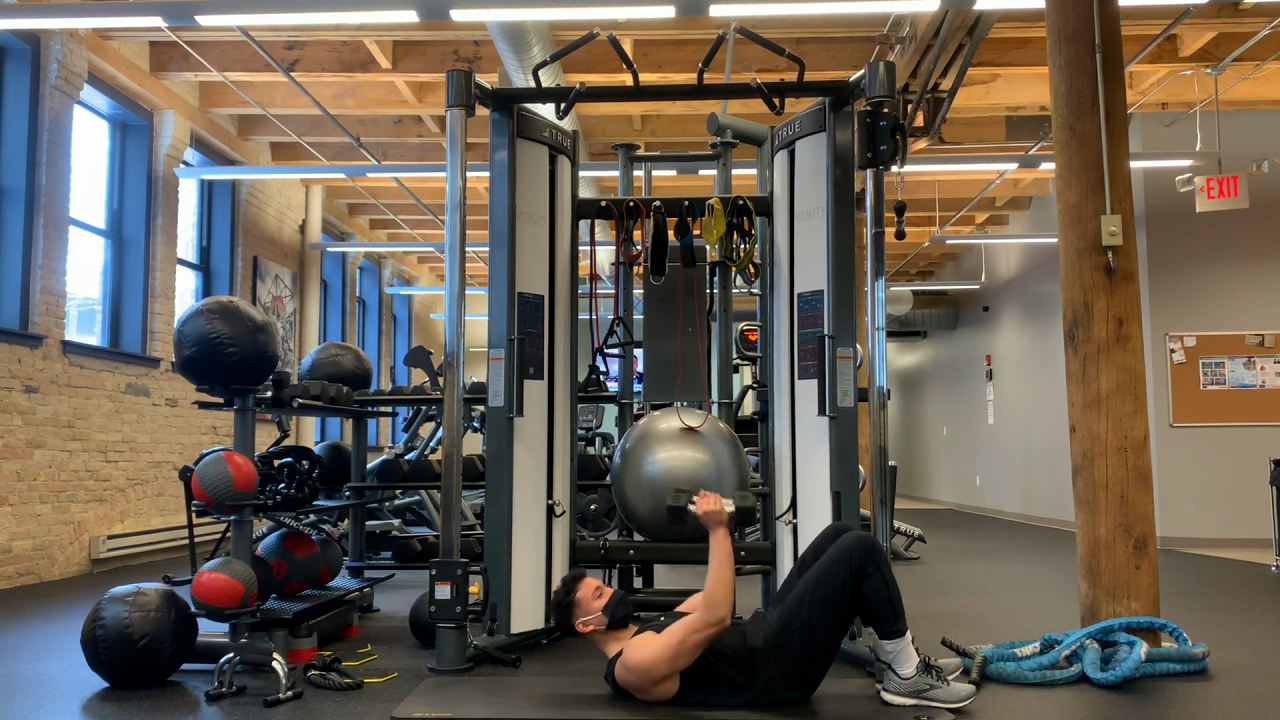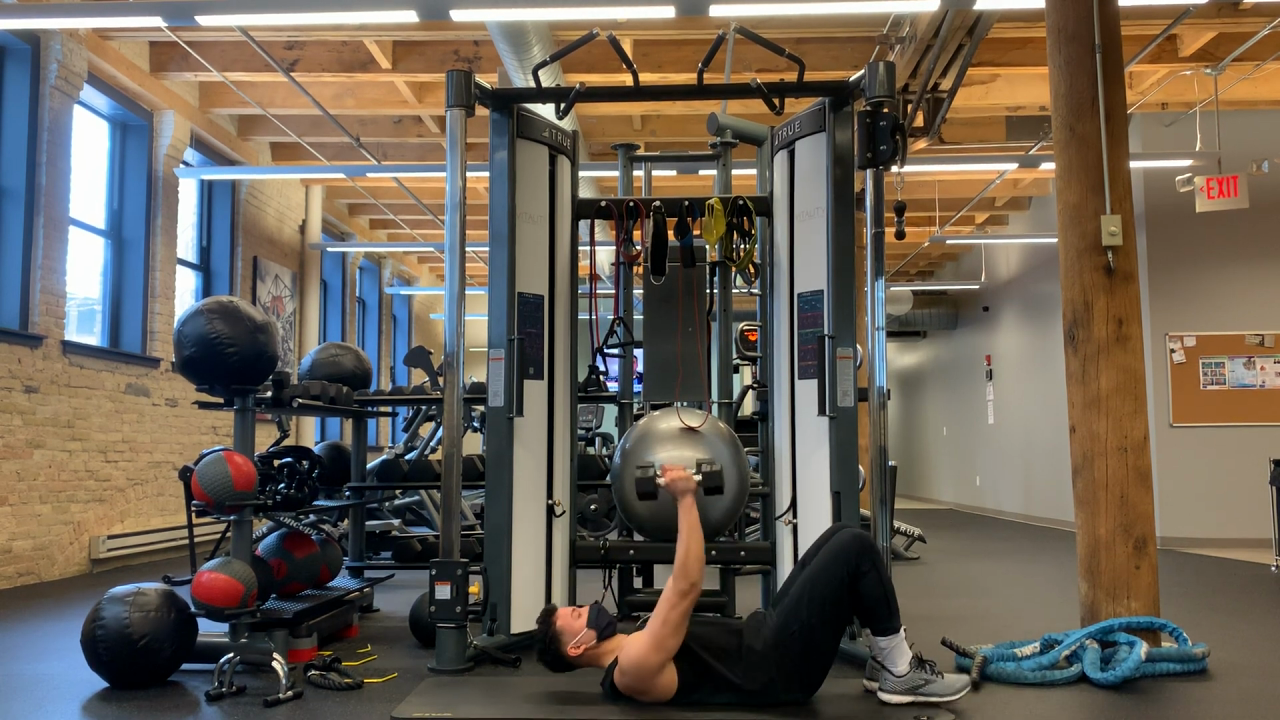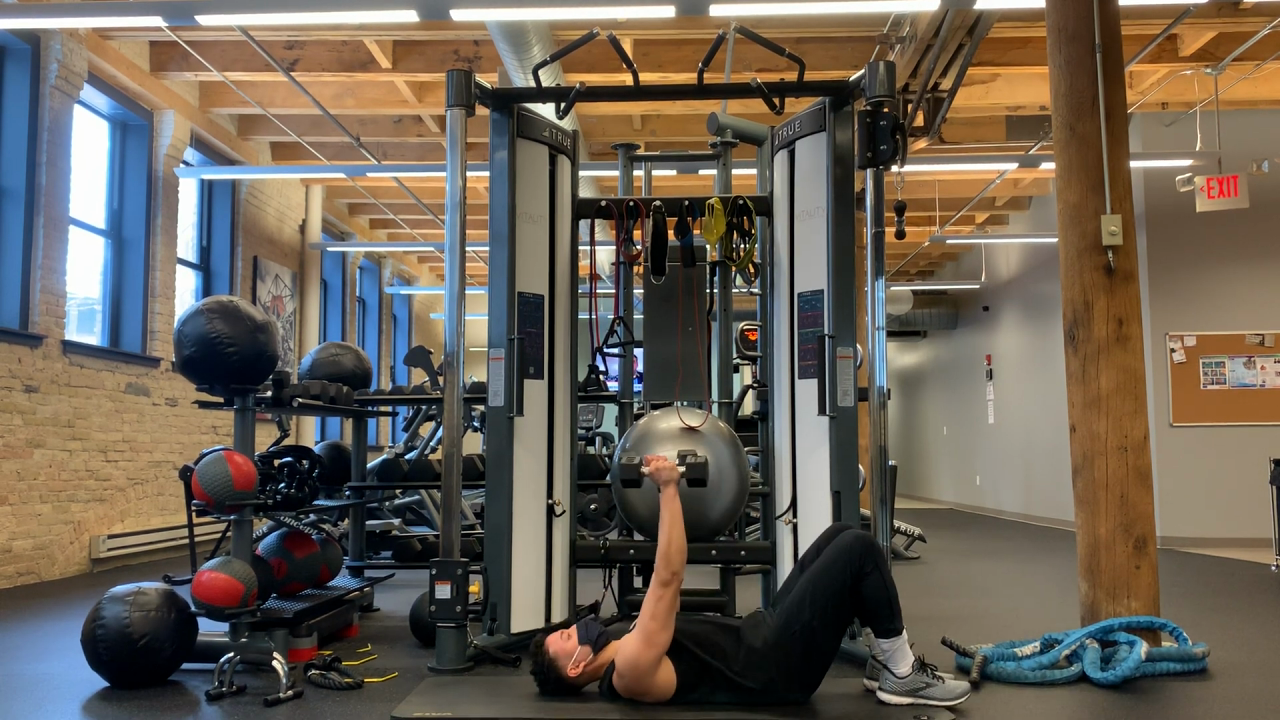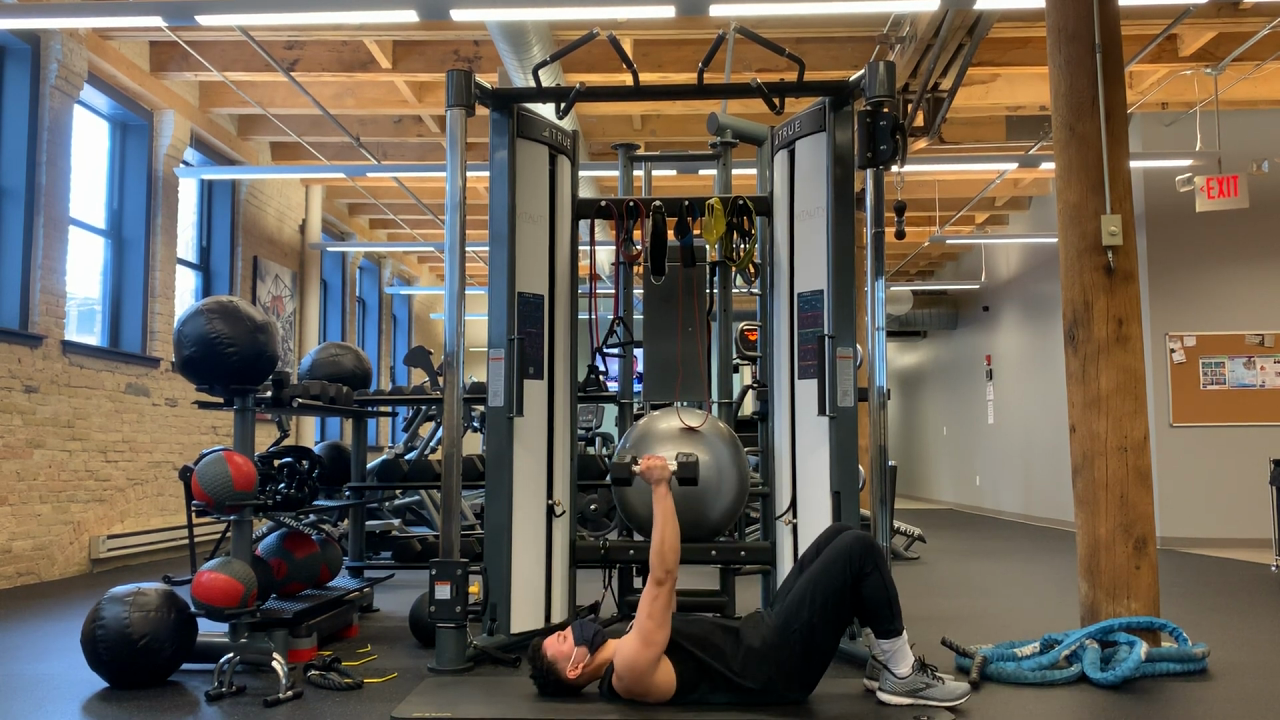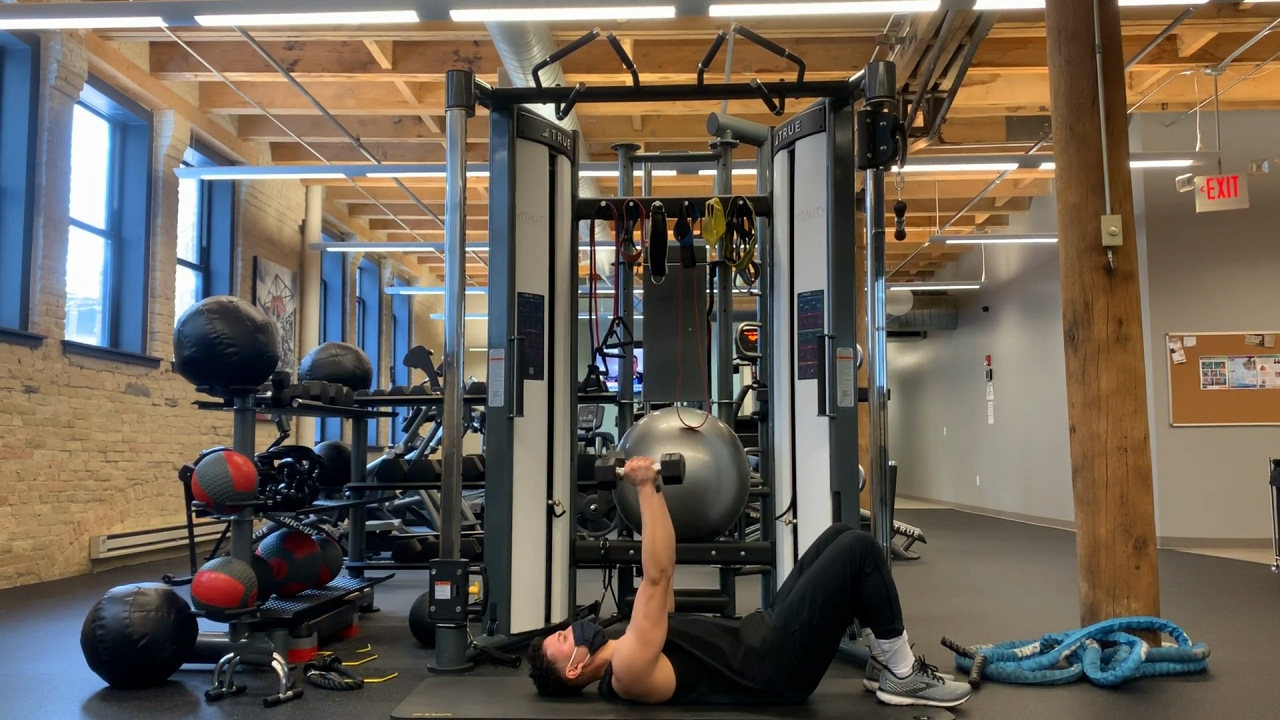
dt=0.3s
person 1, frame 1
left shoulder: (645, 639)
right shoulder: (635, 666)
left elbow: (709, 603)
right elbow: (716, 616)
left wrist: (718, 526)
right wrist: (717, 528)
left hip: (767, 635)
right hip: (780, 668)
left knee: (841, 535)
right knee: (860, 550)
left ankle: (893, 658)
right ankle: (906, 674)
person 1, frame 2
left shoulder: (636, 645)
right shoulder: (633, 668)
left elbow: (682, 581)
right elbow: (688, 587)
left wrist: (686, 498)
right wrist: (685, 499)
left hip: (766, 635)
right hip: (781, 667)
left knee: (842, 537)
right knee: (855, 548)
left ankle: (885, 662)
right ankle: (900, 673)
person 1, frame 3
left shoulder: (632, 647)
right shoulder: (631, 669)
left elbow: (666, 578)
right elbow: (668, 578)
left wrist: (667, 490)
right wrist: (668, 490)
left hip: (768, 637)
right hip: (781, 667)
left knee: (842, 536)
right knee: (858, 548)
left ankle: (886, 662)
right ankle: (901, 675)
person 1, frame 4
left shoulder: (631, 646)
right shoulder: (629, 671)
left elbow: (663, 575)
right elbow: (662, 578)
left wrist: (662, 489)
right wrist: (660, 488)
left hip: (765, 635)
right hip: (779, 666)
left knee: (841, 536)
right knee: (857, 549)
left ankle: (885, 661)
right ankle: (901, 673)
person 1, frame 5
left shoulder: (630, 649)
right shoulder: (629, 671)
left elbow: (664, 568)
right elbow: (655, 576)
left wrist: (652, 488)
right wrist: (645, 488)
left hip: (768, 637)
right hip: (780, 666)
left knee: (841, 537)
right knee: (858, 549)
left ankle: (886, 661)
right ankle: (901, 674)
